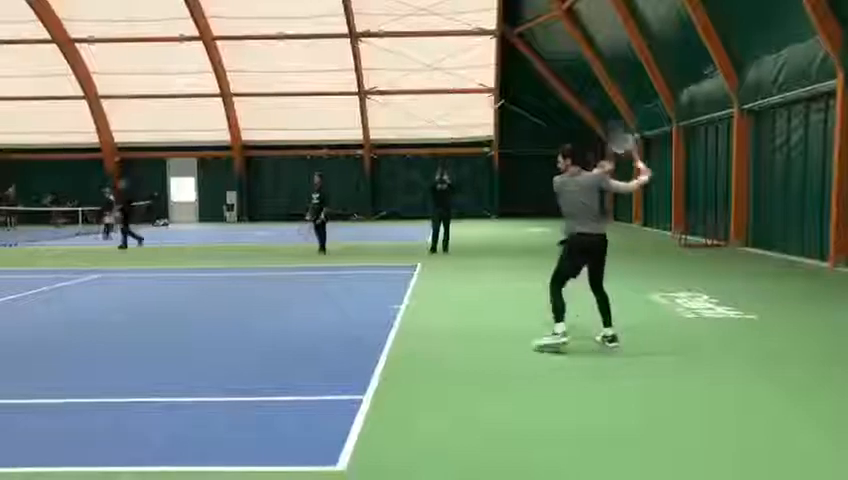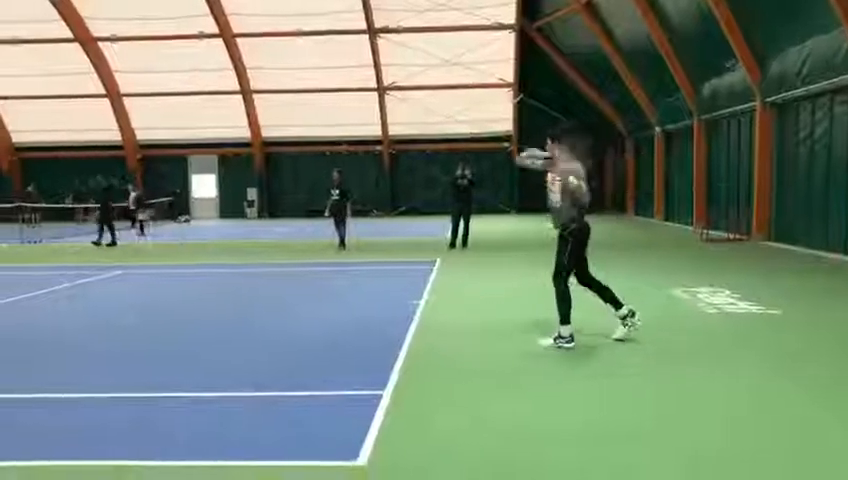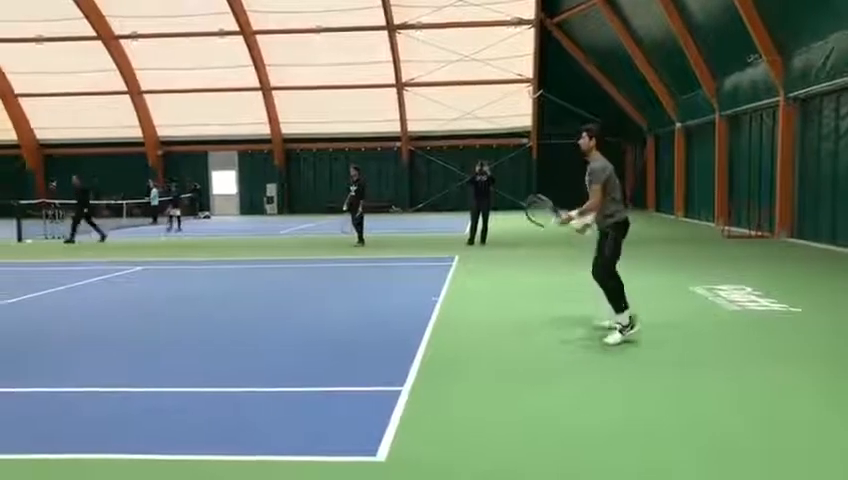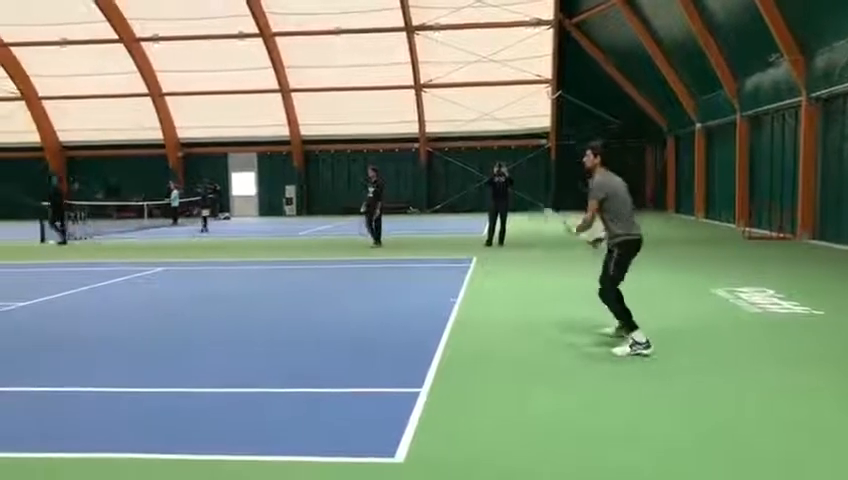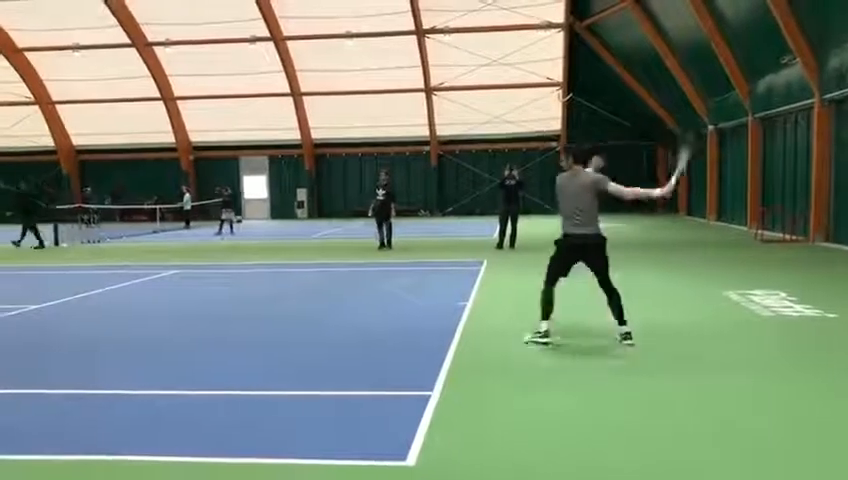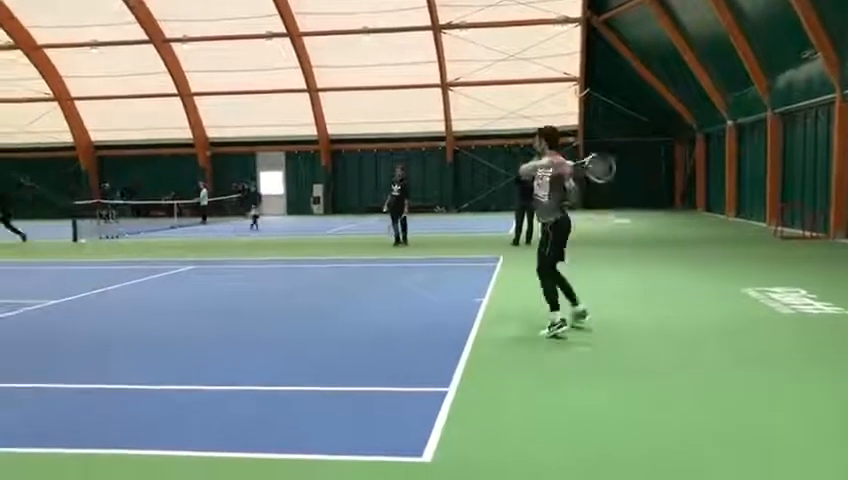
dt=0.7s
person 1, frame 1
left shoulder: (557, 182)
right shoulder: (596, 179)
right elbow: (627, 188)
right wrist: (643, 177)
left hip: (576, 241)
right hip: (598, 239)
left knee: (556, 285)
right knee: (597, 286)
left ankle: (559, 332)
right ankle: (609, 333)
person 1, frame 2
left shoulder: (575, 168)
right shoulder: (549, 163)
left elbow: (585, 200)
right elbow: (521, 160)
left wrist: (569, 177)
right wrist: (537, 154)
left hip: (574, 230)
right hip: (569, 231)
left knee: (559, 279)
right knee: (584, 278)
left ankle: (565, 335)
right ankle: (626, 314)
person 1, frame 3
left shoulder: (599, 166)
right shoulder: (592, 166)
left elbow: (595, 203)
left wrist: (573, 215)
left hip: (615, 224)
right hip: (607, 224)
left knee: (600, 272)
right knee: (607, 271)
left ankle: (625, 323)
right ankle: (625, 314)
person 1, frame 4
left shoulder: (597, 184)
right shoulder: (615, 180)
left elbow: (589, 219)
left wrist: (577, 230)
right wrist: (605, 236)
left hip: (622, 243)
right hip: (632, 239)
left knee: (606, 292)
right knee: (608, 281)
left ankle: (640, 341)
right ankle: (624, 326)
person 1, frame 5
left shoulder: (560, 180)
right shoulder: (596, 180)
right elbow: (627, 193)
left wrist: (591, 170)
right wrist: (658, 192)
left hip: (569, 241)
right hip: (593, 240)
left knee: (549, 283)
right knee: (607, 286)
left ankle: (543, 330)
right ankle: (624, 331)
person 1, frame 6
left shoulder: (563, 165)
right shoulder: (539, 161)
left elbow: (574, 192)
right elbow: (523, 171)
left wrist: (566, 174)
right wrist: (542, 162)
left hip: (557, 223)
right hip: (549, 224)
left knee: (544, 270)
right knee: (549, 269)
left ankle: (558, 321)
right ankle: (578, 309)
